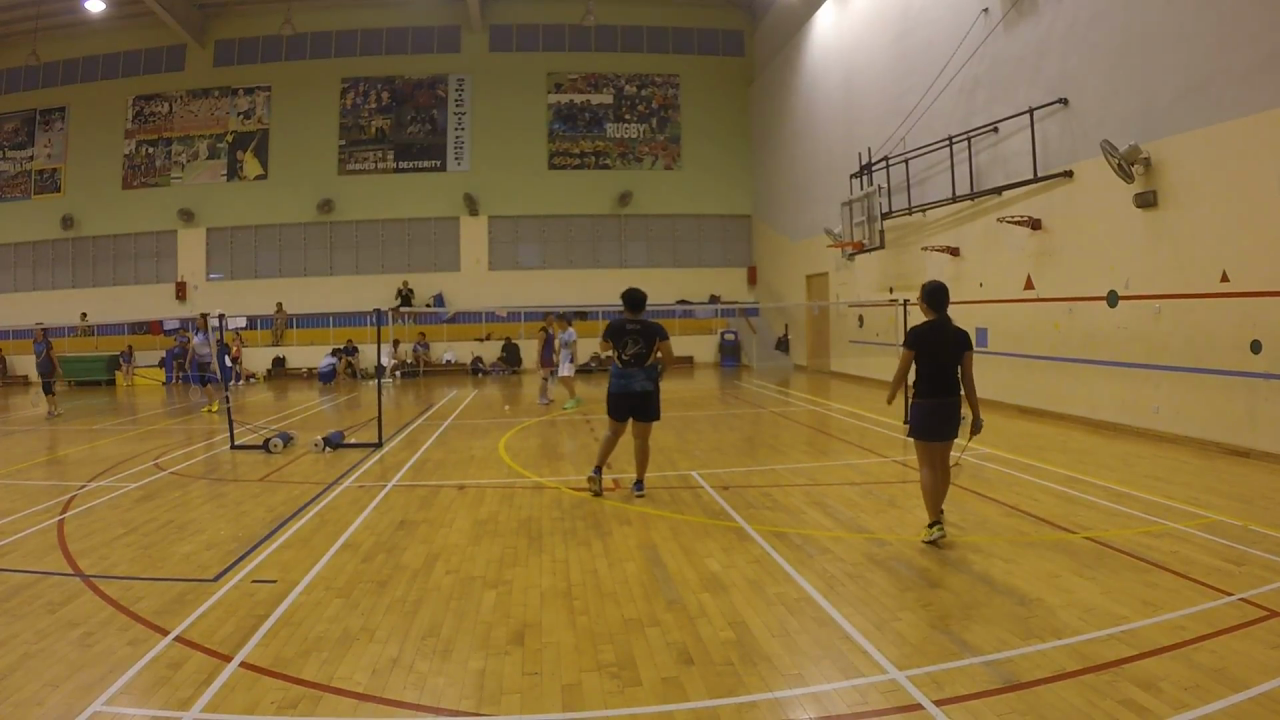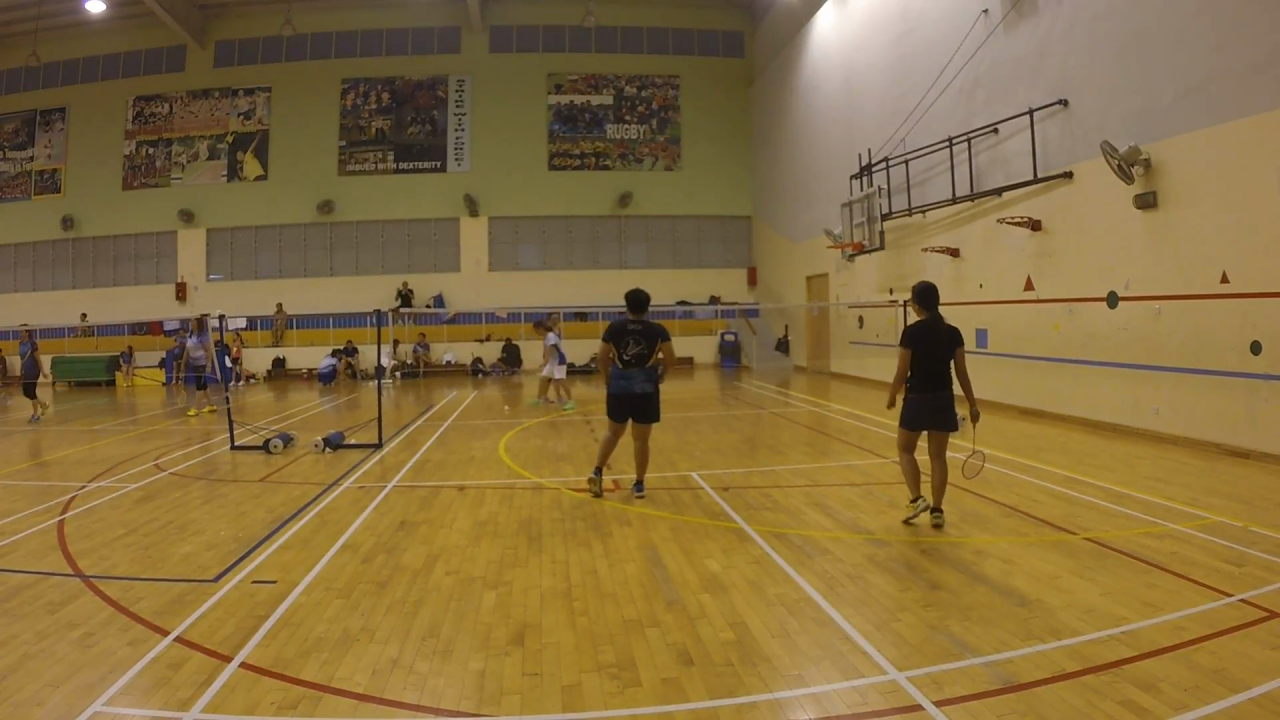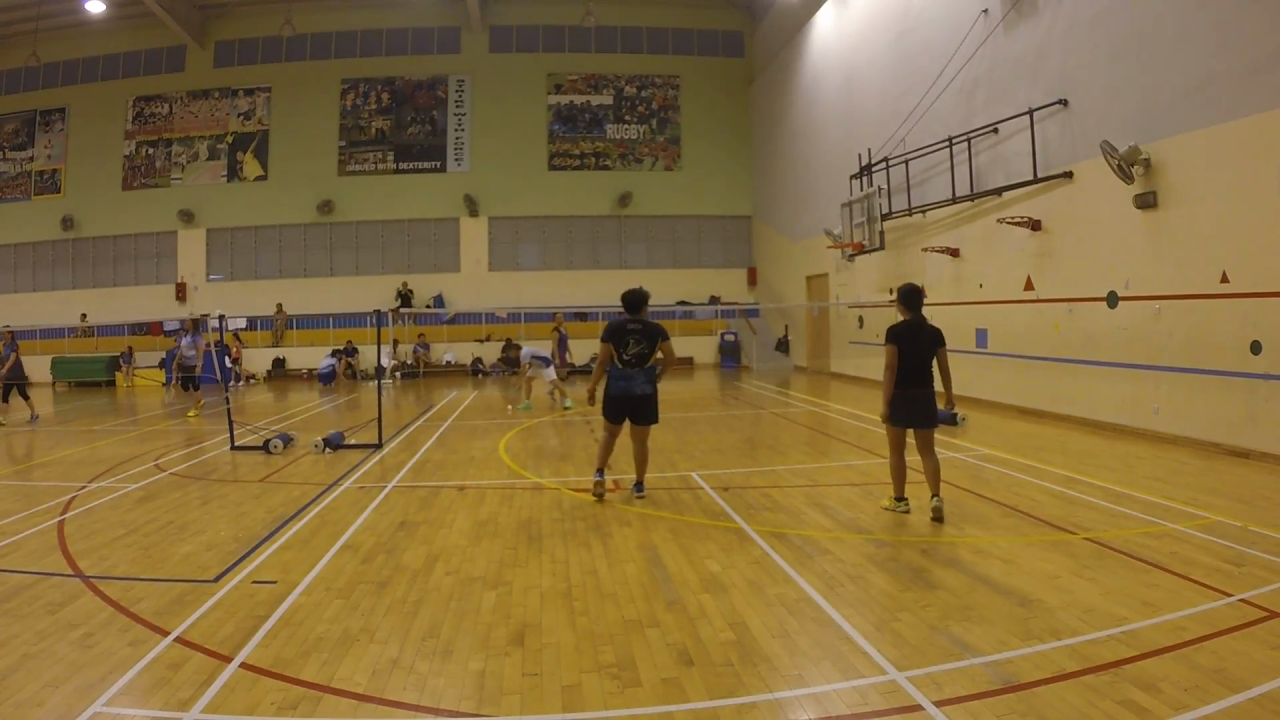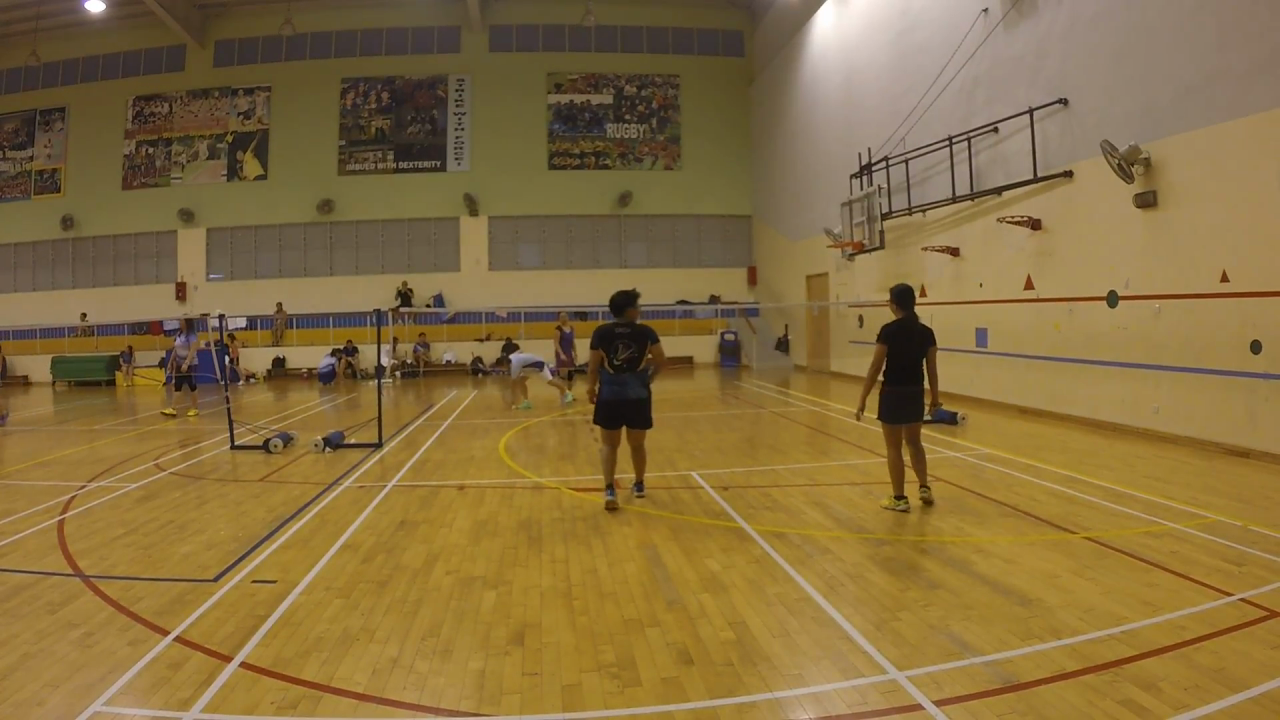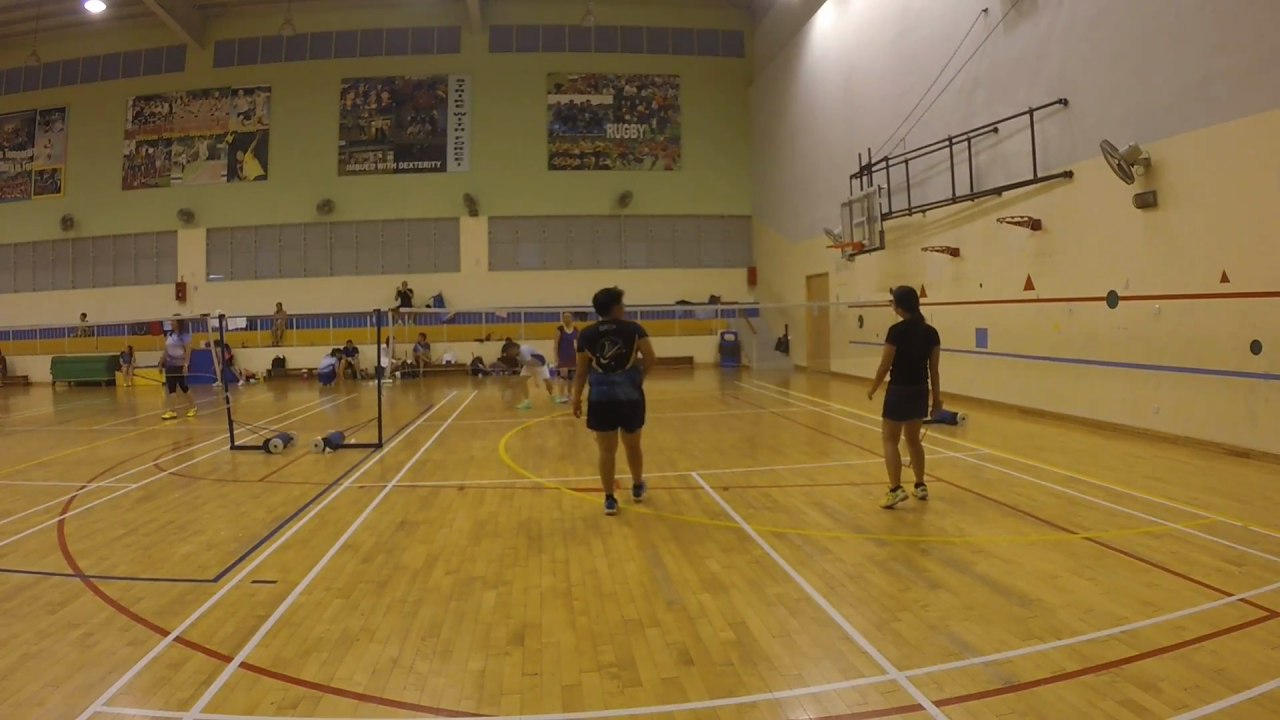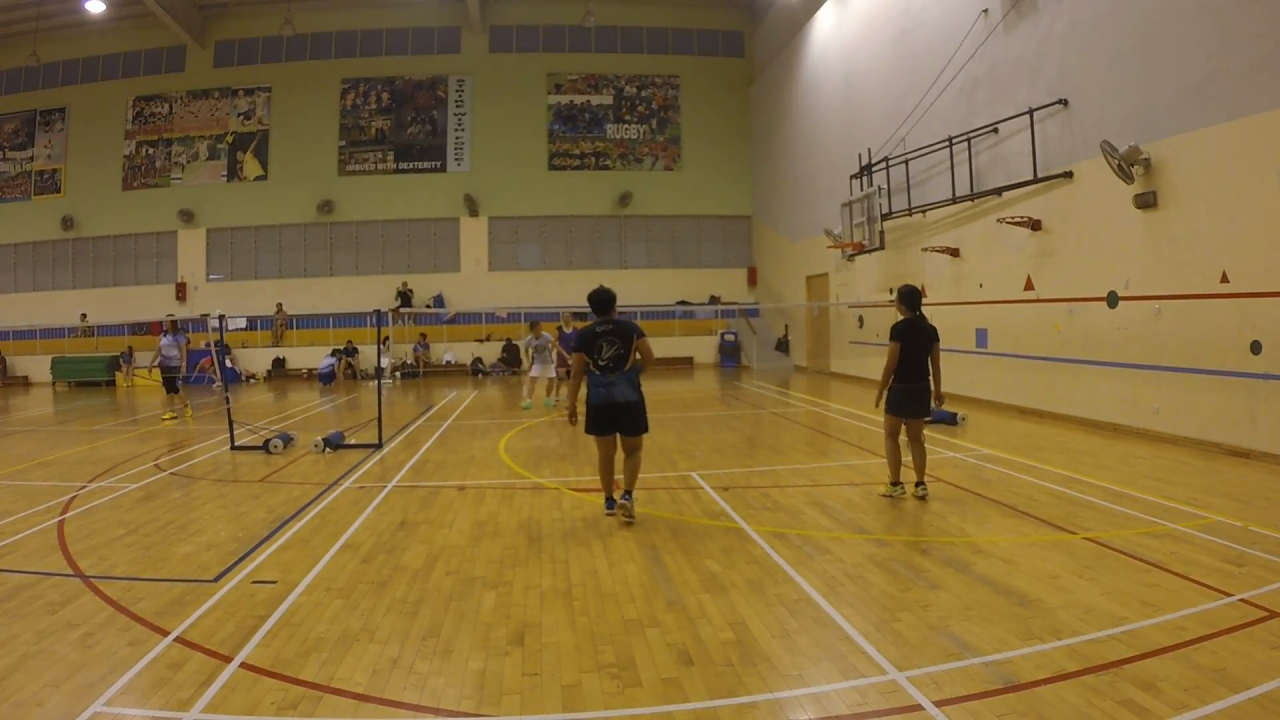
dt=0.3s
person 1, frame 1
left shoulder: (917, 334)
right shoulder: (961, 336)
left elbow: (902, 372)
right elbow: (968, 379)
left wrist: (892, 393)
right wrist: (976, 415)
left hip: (926, 405)
right hip: (951, 406)
left knee: (927, 466)
right knee: (942, 461)
left ankle: (935, 525)
right ankle: (937, 514)
person 1, frame 2
left shoulder: (911, 332)
right shoulder: (953, 333)
left elbow: (902, 372)
right elbow: (962, 372)
left wrist: (892, 396)
right wrist: (972, 404)
left hip: (918, 400)
right hip: (944, 400)
left knee: (905, 450)
right knee: (938, 456)
left ankle: (917, 500)
right ankle: (937, 510)
person 1, frame 3
left shoulder: (895, 332)
right shoulder: (934, 333)
left elbow: (890, 369)
right elbow: (944, 368)
left wrist: (885, 404)
right wrist: (949, 395)
left hip: (901, 397)
right hip: (925, 397)
left knee: (897, 450)
right knee: (927, 450)
left ankle: (899, 500)
right ankle: (935, 498)
person 1, frame 4
left shoulder: (889, 331)
right shoulder: (926, 332)
left elbow: (875, 367)
right elbow: (932, 369)
left wrist: (863, 399)
right wrist: (934, 396)
left hip: (893, 393)
right hip: (915, 393)
left knee: (894, 447)
right knee: (914, 442)
left ankle: (899, 498)
right ankle: (924, 488)
person 1, frame 5
left shoulder: (897, 331)
right shoulder: (931, 332)
left elbow: (885, 366)
right elbow: (934, 368)
left wrist: (873, 388)
right wrist: (936, 396)
left hip: (899, 392)
right hip: (920, 392)
left knee: (890, 442)
right knee: (913, 439)
left ankle: (897, 489)
right ankle: (920, 486)
person 1, frame 6
left shoulder: (899, 328)
right shoulder: (930, 330)
left elbow: (891, 364)
right elbow: (935, 364)
left wrist: (881, 391)
right wrist: (937, 391)
left hip: (901, 389)
right hip: (922, 389)
left knee: (891, 437)
right knee: (916, 438)
left ankle: (896, 484)
right ankle: (921, 485)
person 2, frame 1
left shoulder: (614, 326)
right shoulder: (656, 329)
left elbow: (604, 347)
right elbow: (669, 357)
right wrist: (660, 370)
left hip: (618, 388)
right hip: (646, 389)
left knee: (614, 432)
right knee: (641, 438)
left ankle: (597, 471)
right ankle: (639, 483)
person 2, frame 2
left shoulder: (614, 327)
right shoulder: (658, 330)
left elbow: (602, 357)
right elbow: (670, 360)
left wrist: (607, 375)
right wrist: (661, 373)
left hip: (618, 389)
right hip: (645, 391)
left knee: (613, 433)
right knee: (641, 439)
left ankle: (597, 472)
right ankle: (639, 484)
person 2, frame 3
left shoulder: (612, 328)
right shoulder: (656, 330)
left elbow: (602, 361)
right elbow: (670, 359)
left wrist: (592, 386)
right wrist: (659, 373)
left hip: (616, 391)
right hip: (644, 392)
left knee: (610, 433)
right knee: (640, 441)
left ankle: (599, 474)
right ankle: (639, 485)
person 2, frame 4
left shoulder: (601, 333)
right shoulder: (645, 332)
left elbow: (593, 367)
right elbow: (661, 361)
left wrist: (591, 388)
right wrist: (650, 375)
left hip: (609, 396)
right hip: (638, 396)
left knee: (609, 444)
right knee: (637, 443)
left ankle: (610, 490)
right ankle: (639, 484)
person 2, frame 5
left shoulder: (587, 334)
right shoulder: (633, 329)
left elbow: (581, 371)
right elbow: (650, 358)
left wrist: (577, 398)
right wrist: (641, 375)
left hip: (600, 398)
right hip: (630, 396)
left knee: (606, 450)
right knee: (632, 444)
left ankle: (609, 500)
right ankle: (638, 487)
person 2, frame 6
left shoulder: (583, 335)
right shoulder: (630, 328)
left elbow: (577, 373)
right elbow: (649, 358)
left wrist: (572, 404)
left hip: (599, 401)
right hip: (629, 398)
left knee: (605, 453)
right knee: (633, 450)
left ankle: (609, 501)
right ankle: (627, 495)
